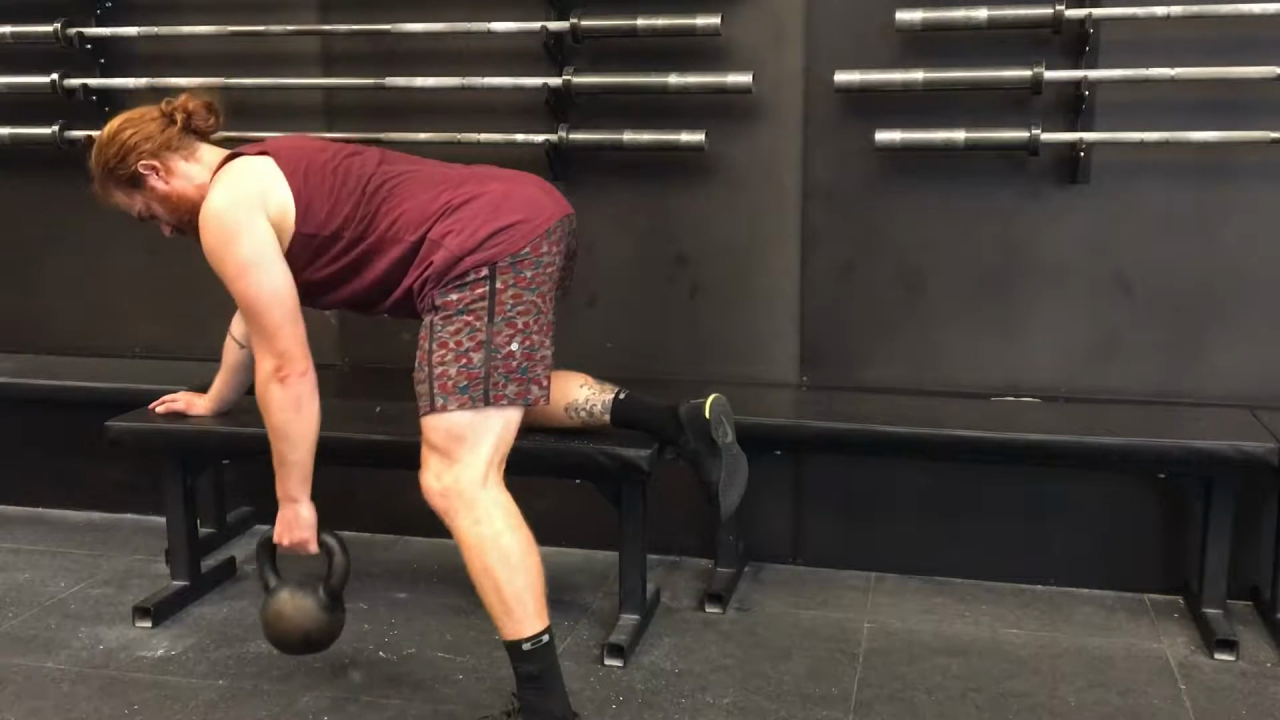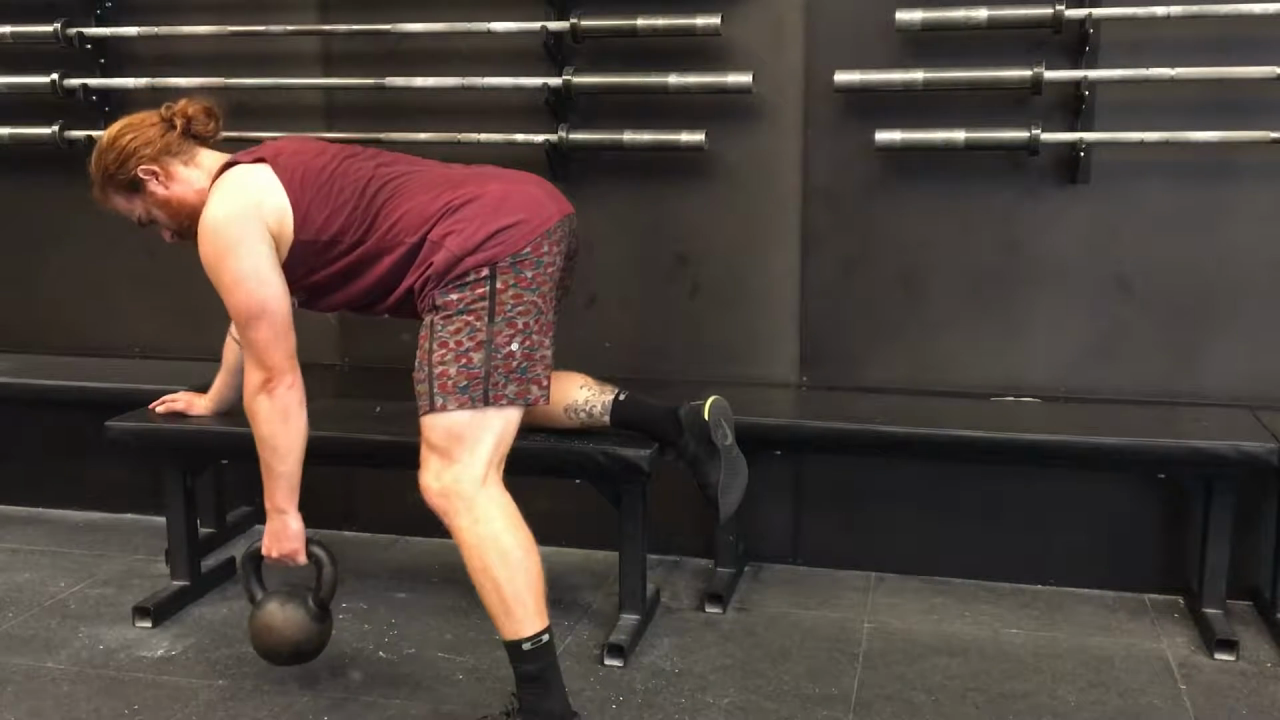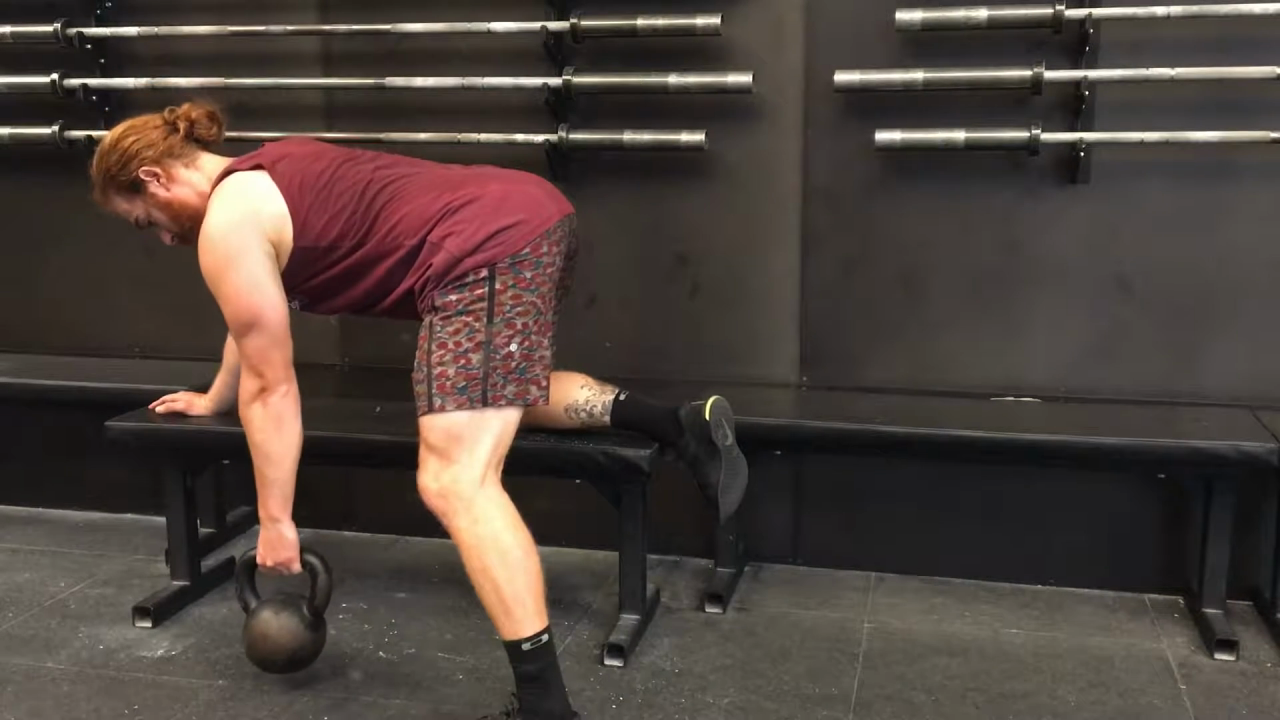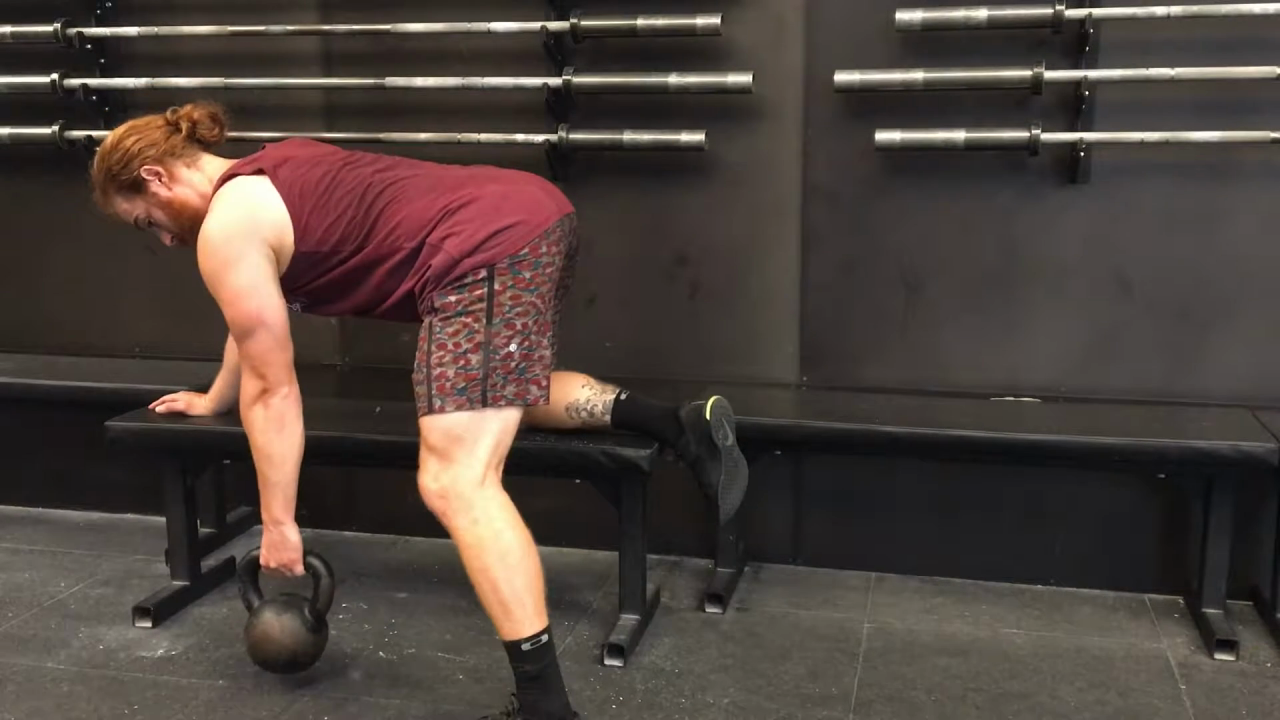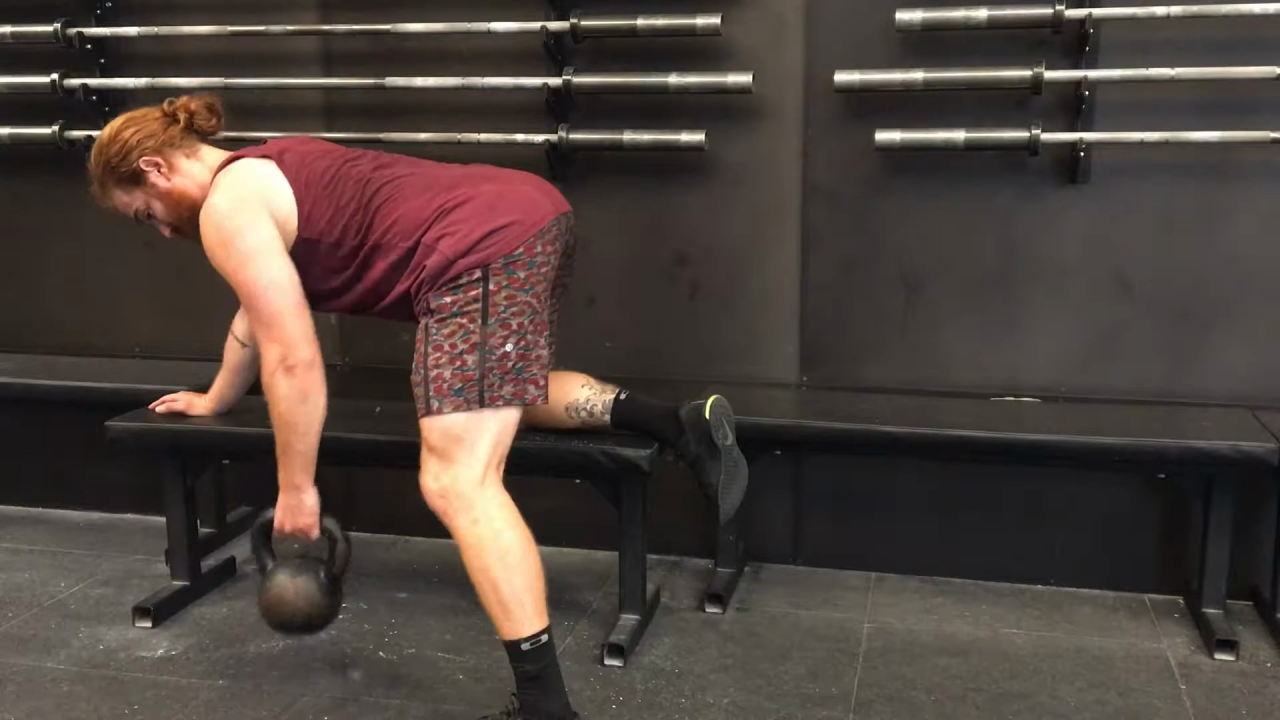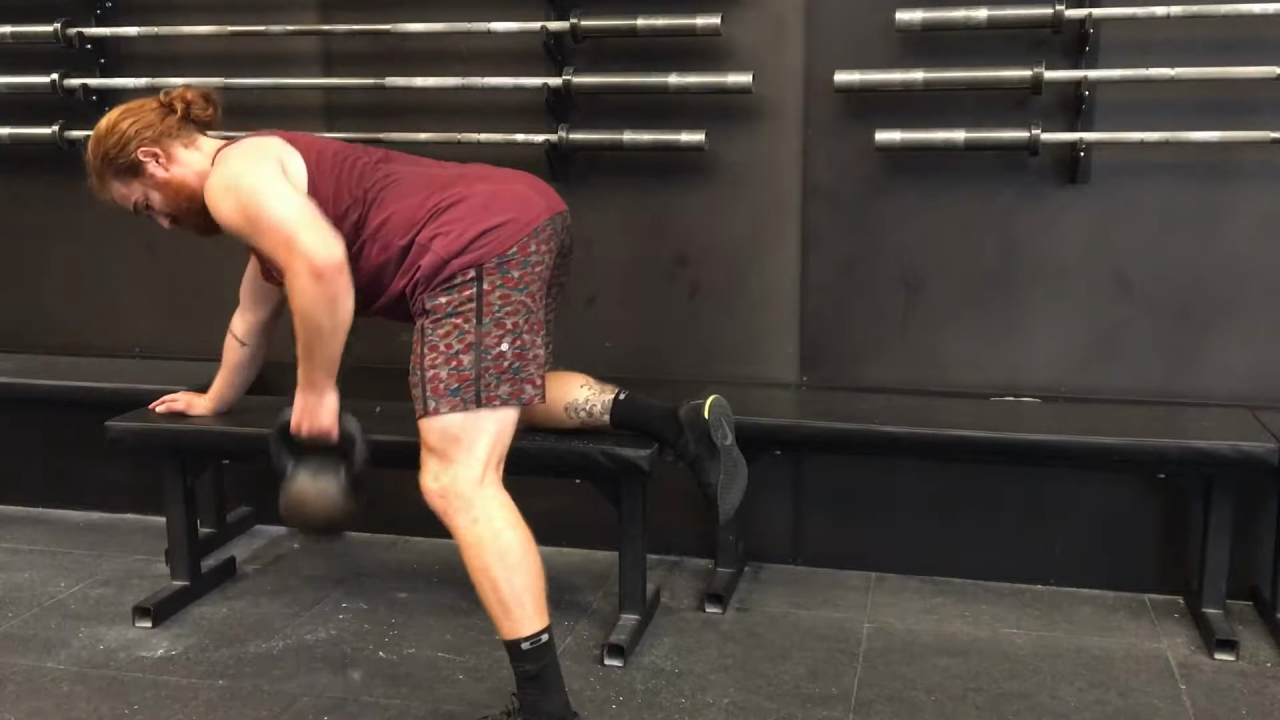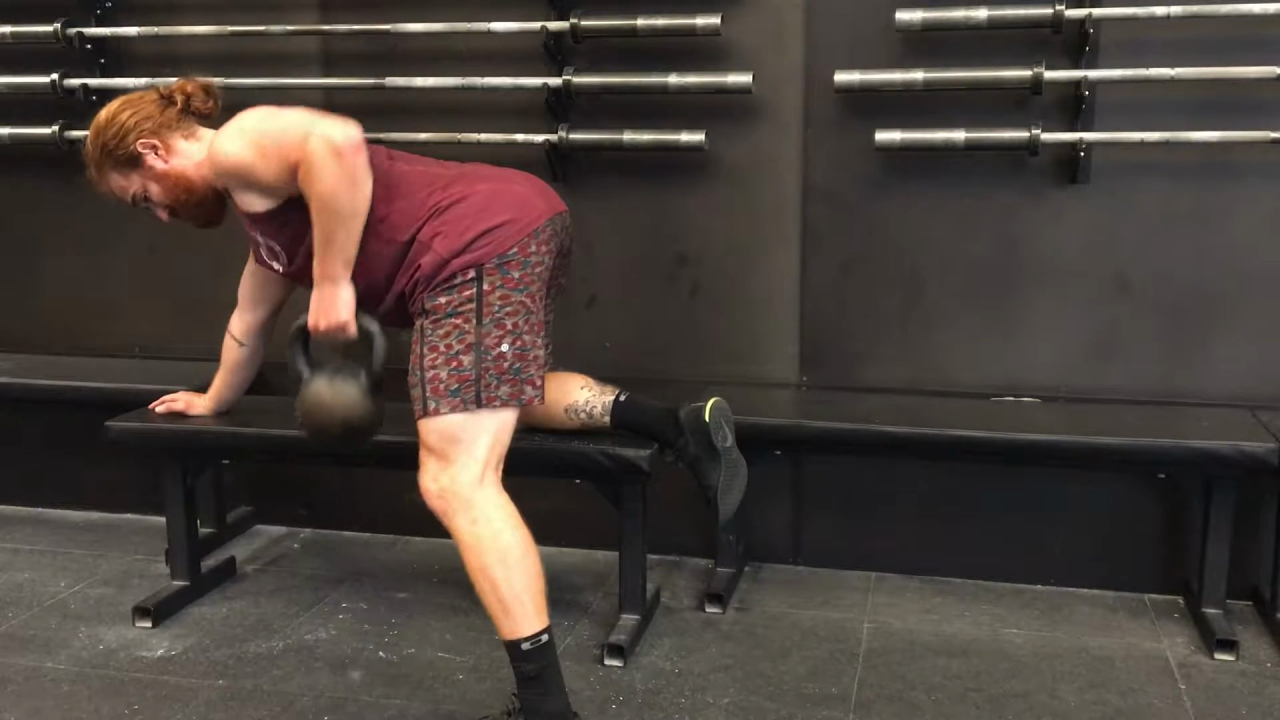
dt=0.2s
person 1, frame 1
left shoulder: (226, 207)
right shoulder: (263, 173)
left elbow: (287, 368)
right elbow: (257, 317)
left wrist: (294, 503)
right wrist: (214, 400)
left hip: (486, 249)
right hip: (529, 213)
left knee: (458, 483)
right knee: (497, 391)
right ankle: (680, 421)
person 1, frame 2
left shoulder: (226, 217)
right shoulder: (265, 175)
left elbow: (275, 378)
right elbow: (256, 323)
left wrist: (282, 514)
right wrist: (213, 401)
left hip: (487, 249)
right hip: (529, 211)
left knee: (457, 484)
right knee: (500, 391)
right ankle: (681, 424)
person 1, frame 3
left shoulder: (228, 225)
right shoulder: (266, 175)
left elbow: (270, 387)
right elbow: (256, 328)
left wrist: (275, 523)
right wrist: (212, 400)
left hip: (487, 249)
right hip: (529, 209)
left knee: (455, 483)
right knee: (501, 391)
right ankle: (681, 424)
person 1, frame 4
left shoulder: (228, 229)
right shoulder: (267, 177)
left elbow: (272, 389)
right elbow: (257, 328)
left wrist: (278, 525)
right wrist: (212, 400)
left hip: (487, 251)
right hip: (530, 210)
left knee: (456, 484)
right knee: (503, 392)
right ankle: (682, 424)
person 1, frame 5
left shoulder: (228, 207)
right shoulder: (264, 172)
left elbow: (294, 362)
right elbow: (259, 315)
left wrist: (296, 491)
right wrist: (214, 399)
left hip: (483, 250)
right hip: (528, 211)
left knee: (458, 485)
right knee: (499, 392)
right ankle: (682, 423)
person 1, frame 6
left shoulder: (232, 177)
right shoulder: (263, 164)
left elbow: (323, 264)
right elbow: (257, 311)
left wrist: (314, 393)
right wrist: (214, 399)
left hip: (478, 248)
right hip: (526, 212)
left knee: (459, 486)
right knee: (498, 391)
right ankle: (681, 424)
person 1, frame 7
left shoulder: (236, 148)
right shoulder: (259, 177)
left elbow: (337, 143)
right elbow: (254, 312)
left wrist: (332, 285)
right wrist: (213, 399)
left hip: (480, 245)
right hip: (524, 214)
left knee: (457, 486)
right knee: (499, 392)
right ankle: (681, 426)
